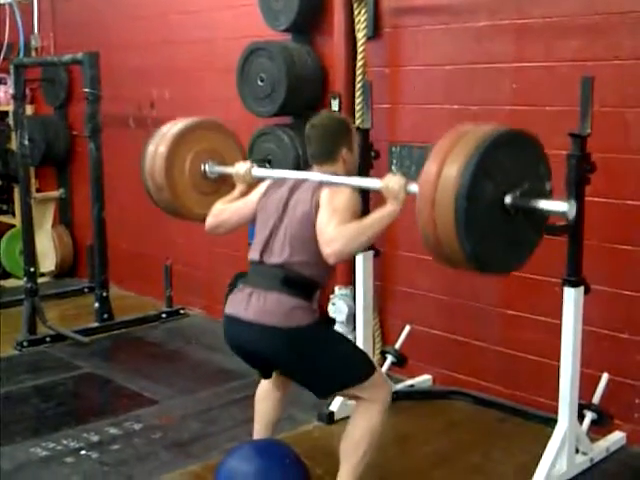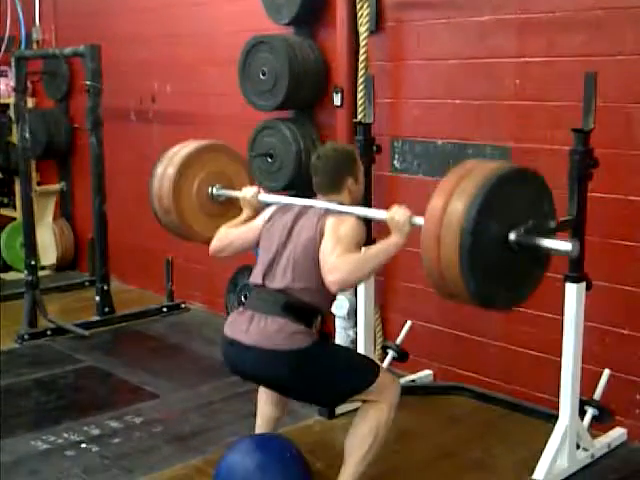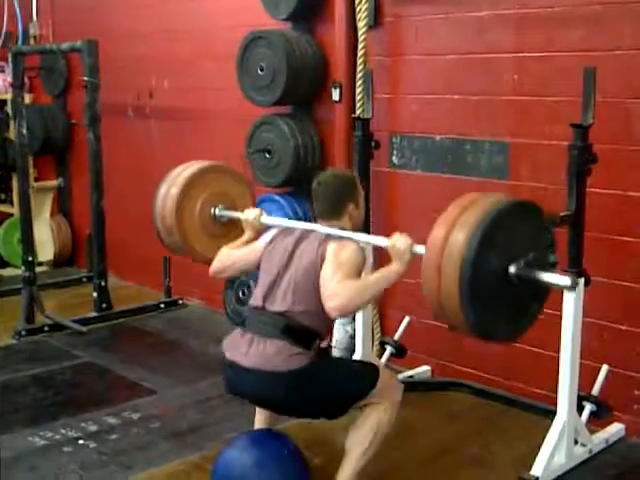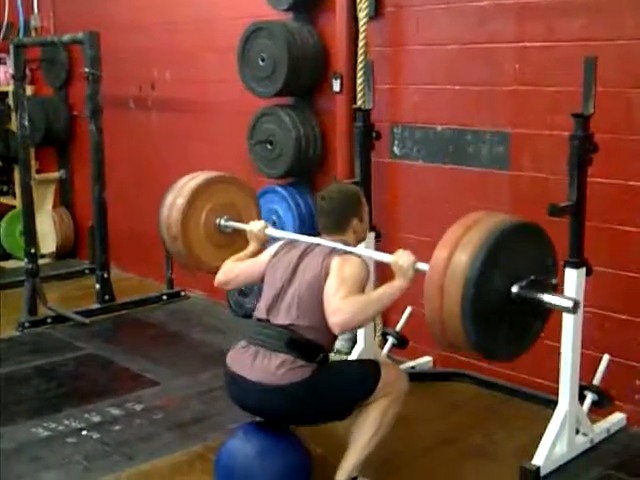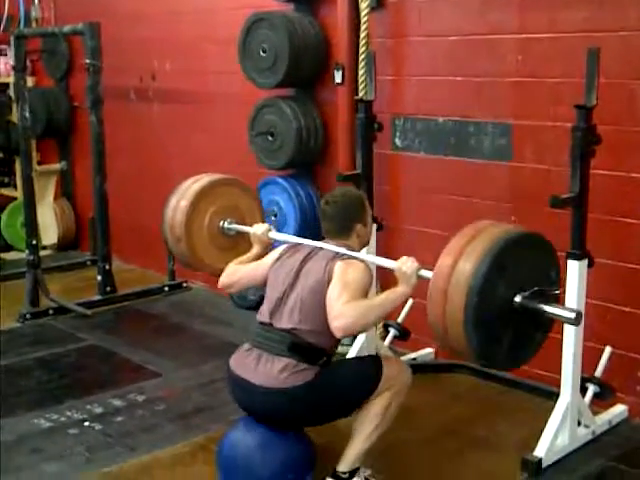
dt=0.2s
person 1, frame 1
left shoulder: (274, 184)
right shoulder: (339, 193)
left elbow: (214, 222)
right elbow: (334, 247)
left wrist: (241, 186)
right wrist: (391, 207)
left hip: (235, 320)
right hip: (279, 323)
left knee: (279, 369)
right knee: (376, 392)
person 1, frame 2
left shoulder: (278, 211)
right shoulder: (343, 222)
left elbow: (218, 246)
right elbow: (336, 276)
left wrist: (248, 211)
right wrist: (395, 238)
left hip: (234, 343)
right hip: (277, 349)
right knee: (385, 391)
person 1, frame 3
left shoulder: (279, 234)
right shoulder: (344, 248)
left elbow: (218, 266)
right elbow: (336, 302)
left wrist: (249, 233)
right wrist: (396, 266)
left hip: (233, 366)
right hip: (276, 375)
right knee: (389, 391)
person 1, frame 4
left shoulder: (284, 247)
right shoulder: (348, 263)
left elbow: (224, 278)
right elbow: (340, 317)
left wrist: (254, 245)
right wrist: (399, 283)
left hip: (236, 379)
right hip: (280, 389)
right knee: (394, 382)
person 1, frame 5
left shoulder: (288, 251)
right shoulder: (351, 267)
left elbow: (227, 281)
right elbow: (342, 323)
left wrist: (258, 248)
right wrist: (402, 289)
left hip: (239, 382)
right hip: (282, 393)
right knee: (398, 375)
